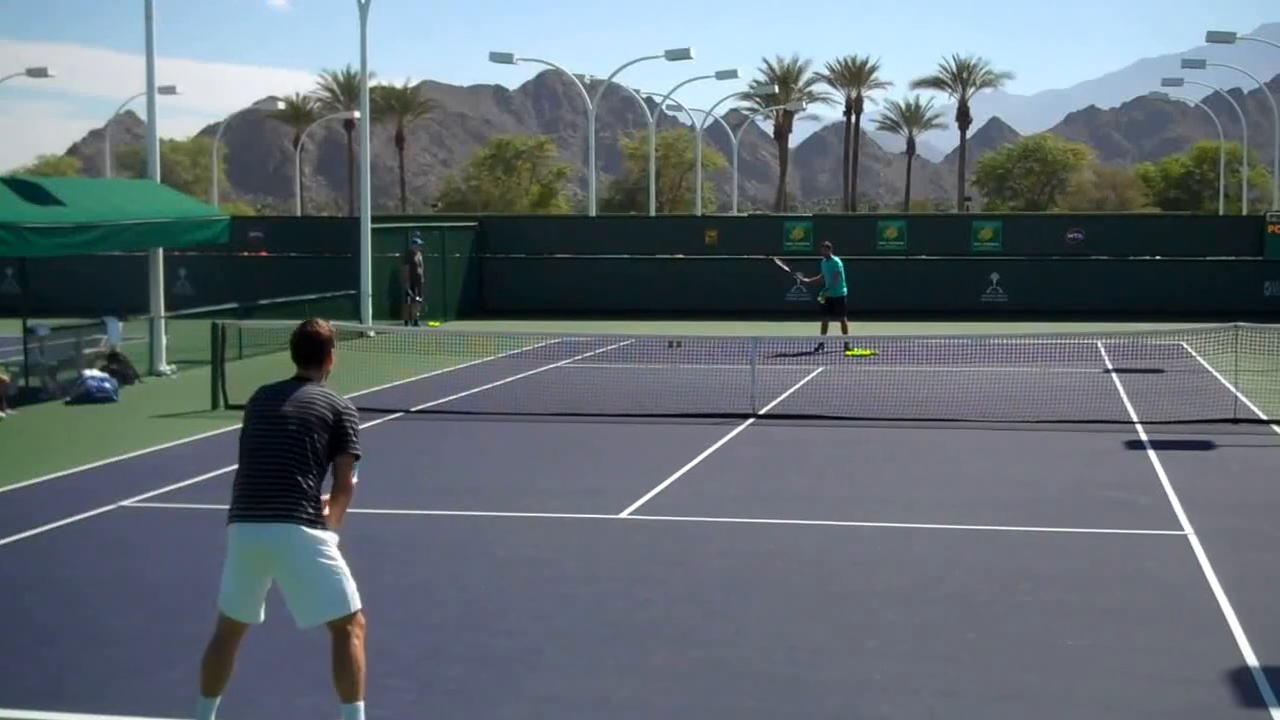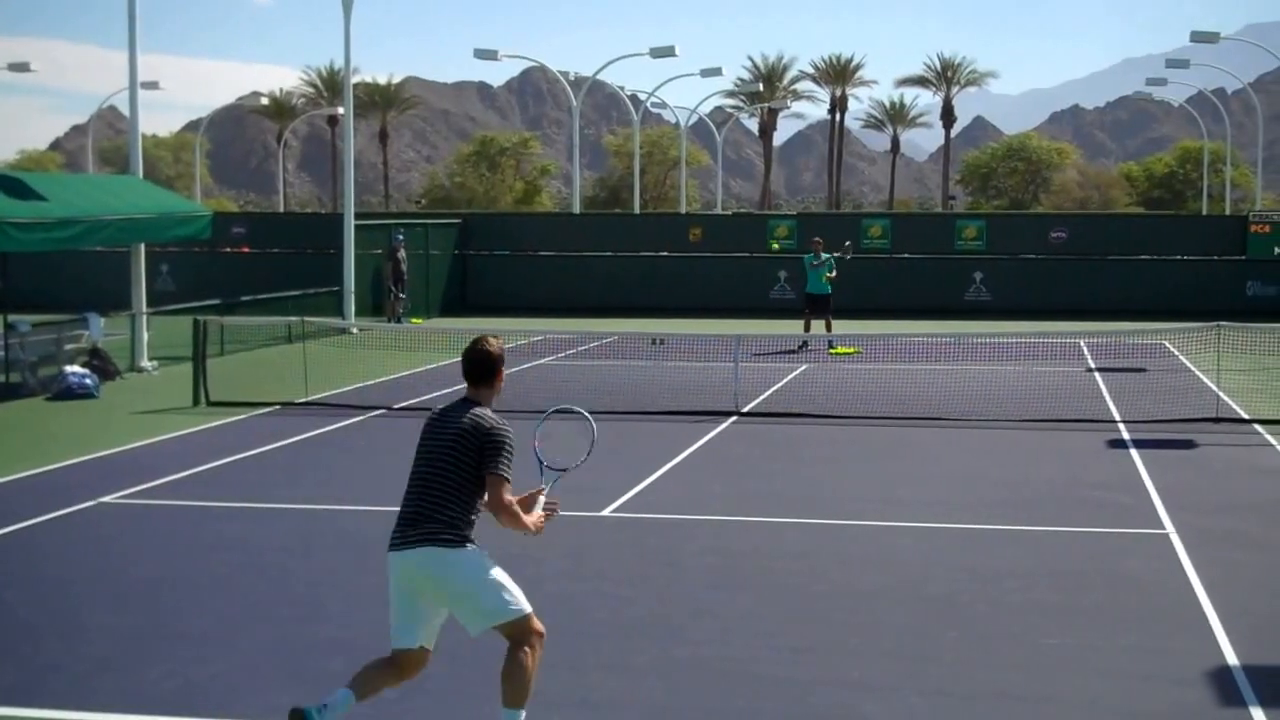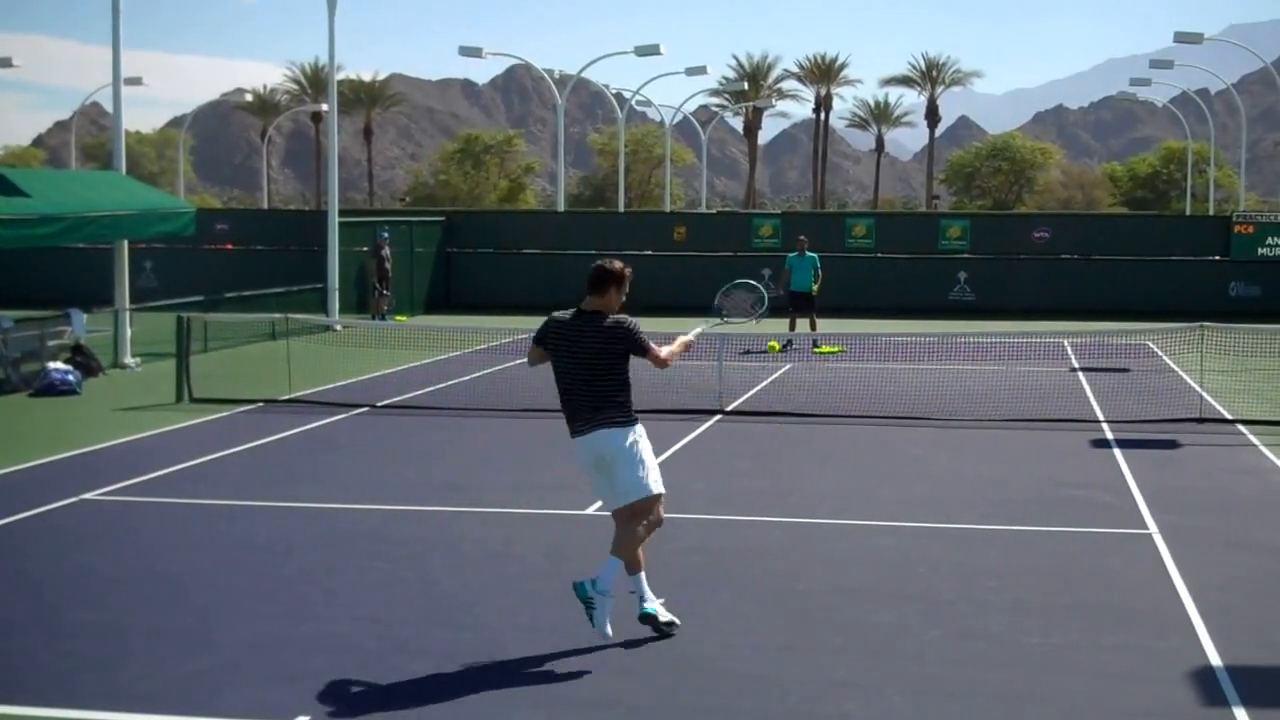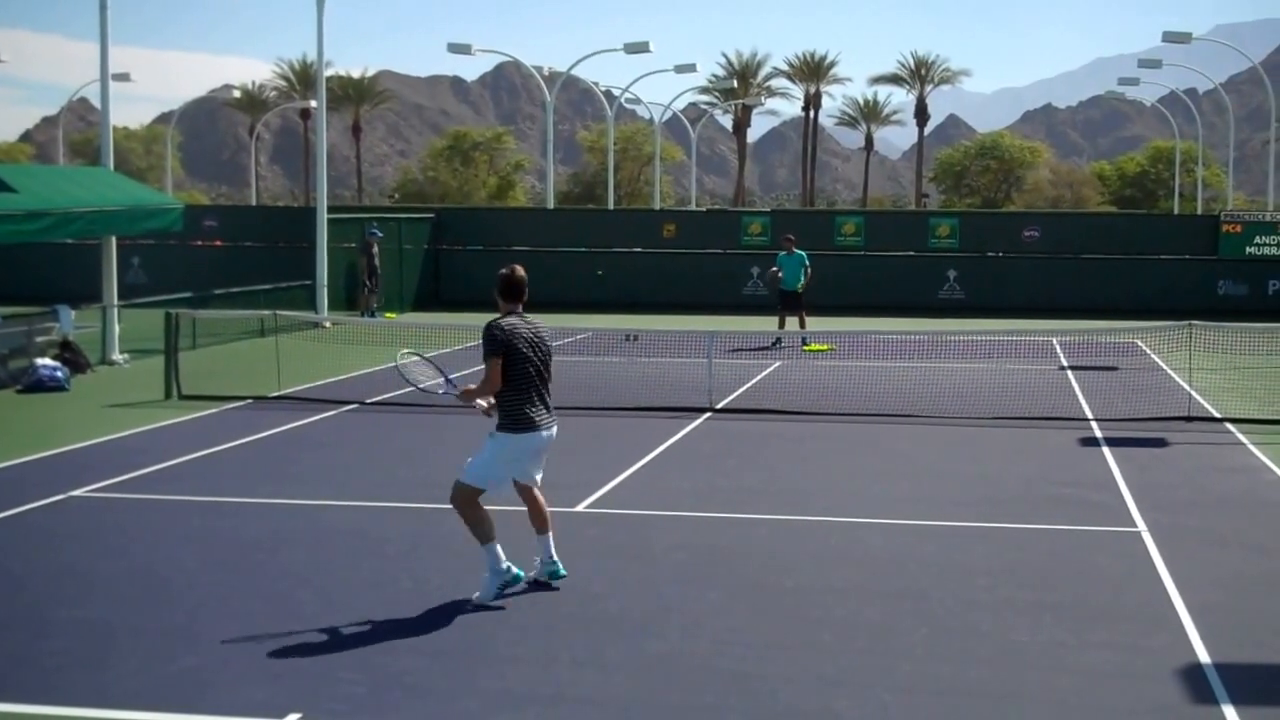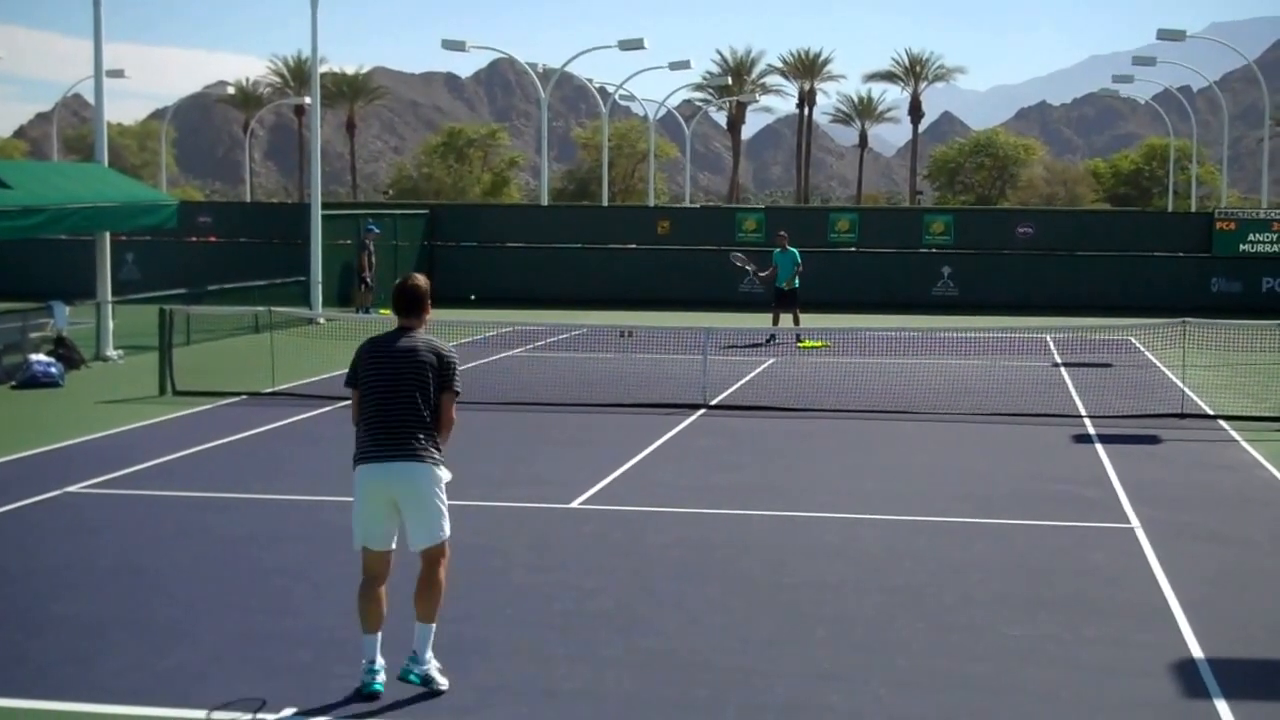
dt=1s
person 1, frame 1
left shoulder: (260, 398)
right shoulder: (339, 408)
right elbow: (345, 485)
right wrist: (332, 517)
left hip: (244, 526)
right hip: (299, 530)
left knee: (229, 628)
right knee: (350, 628)
person 1, frame 2
left shoulder: (433, 420)
right shoulder: (494, 429)
right elbow: (500, 506)
left wrist: (516, 503)
right wrist: (531, 523)
left hip: (402, 552)
right hip: (448, 554)
left knee: (408, 661)
right knee: (529, 635)
person 1, frame 3
left shoulder: (554, 324)
right shoulder: (622, 328)
left elbow: (534, 359)
right elbow: (661, 360)
right wrist: (682, 343)
left hip: (585, 438)
right hip: (620, 432)
left knee: (626, 519)
right knee: (650, 511)
left ankle: (646, 606)
right ankle: (600, 585)
person 1, frame 4
left shoulder: (496, 329)
right shoulder: (539, 328)
left elbow: (492, 383)
left wrist: (471, 394)
left hip: (516, 432)
right hip: (544, 427)
left knee: (463, 496)
right knee: (527, 487)
left ankle: (501, 570)
right ankle: (549, 564)
person 1, frame 5
left shoulder: (367, 350)
right shoulder: (441, 353)
left elbow: (357, 414)
right elbow: (447, 417)
left hip: (370, 468)
right hip: (419, 468)
left knee: (374, 569)
right knee: (434, 560)
left ankle: (373, 669)
right ankle: (422, 661)
